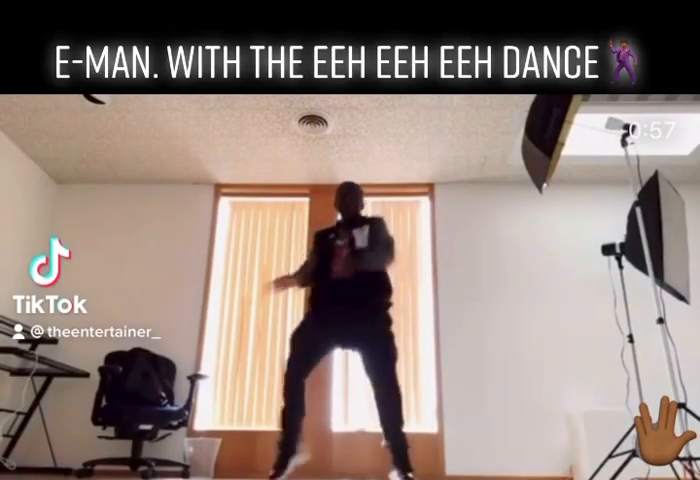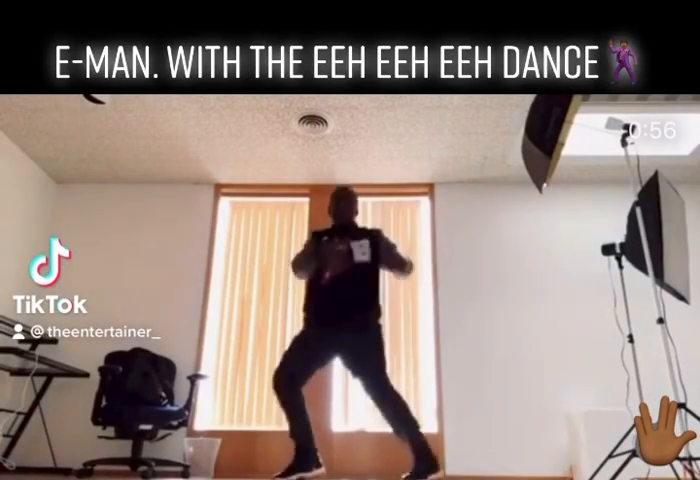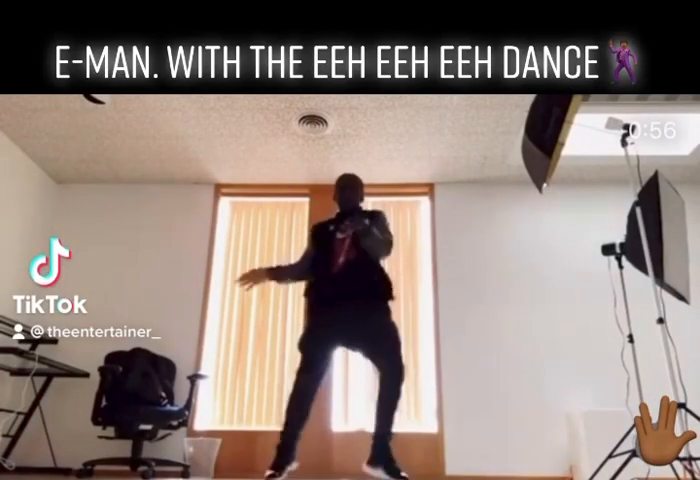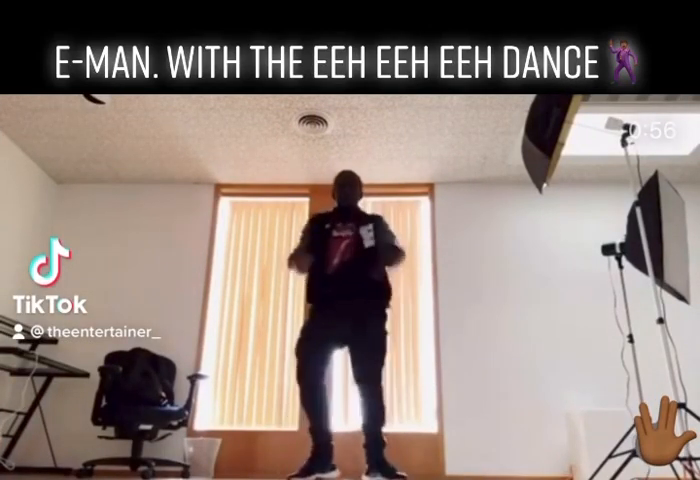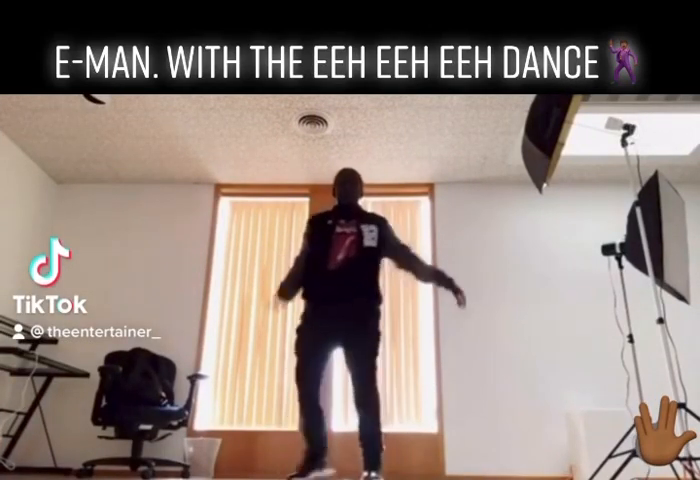
dt=0.2s
person 1, frame 1
left shoulder: (374, 226)
right shoulder: (323, 238)
left elbow: (384, 256)
right elbow: (310, 272)
left wrist: (356, 262)
right wrist: (293, 279)
left hip: (368, 313)
right hip: (328, 313)
left knee: (384, 378)
right knee: (296, 369)
right ankle: (289, 447)
person 1, frame 2
left shoulder: (373, 239)
right shoulder: (318, 240)
left elbow: (402, 264)
right elbow: (299, 268)
left wrist: (400, 264)
right wrist: (321, 258)
left hip: (360, 326)
right hip: (320, 326)
left knee: (378, 388)
right knee: (285, 380)
right ankle: (307, 456)
person 1, frame 3
left shoulder: (374, 220)
right shoulder: (322, 230)
left elbow: (382, 248)
right elbow: (304, 268)
left wrist: (360, 231)
right wrist: (271, 273)
left hip: (368, 309)
right hip: (328, 310)
left knee: (393, 371)
right knee: (308, 376)
left ankle: (380, 454)
right ankle: (286, 451)
person 1, frame 4
left shoulder: (374, 223)
right shoulder: (317, 224)
left elbow: (393, 253)
right elbow: (301, 256)
left wrist: (390, 257)
right wrist: (301, 260)
left hip: (366, 311)
right hip: (326, 310)
left knee: (368, 380)
right knee: (308, 374)
person 1, frame 5
left shoulder: (377, 224)
right shoulder: (318, 223)
left elbow: (404, 256)
right elbow: (303, 264)
left wrist: (445, 280)
right wrist: (287, 289)
left hip: (361, 311)
right hip: (320, 311)
left knee: (365, 382)
right knee: (307, 377)
right ankle: (315, 453)
